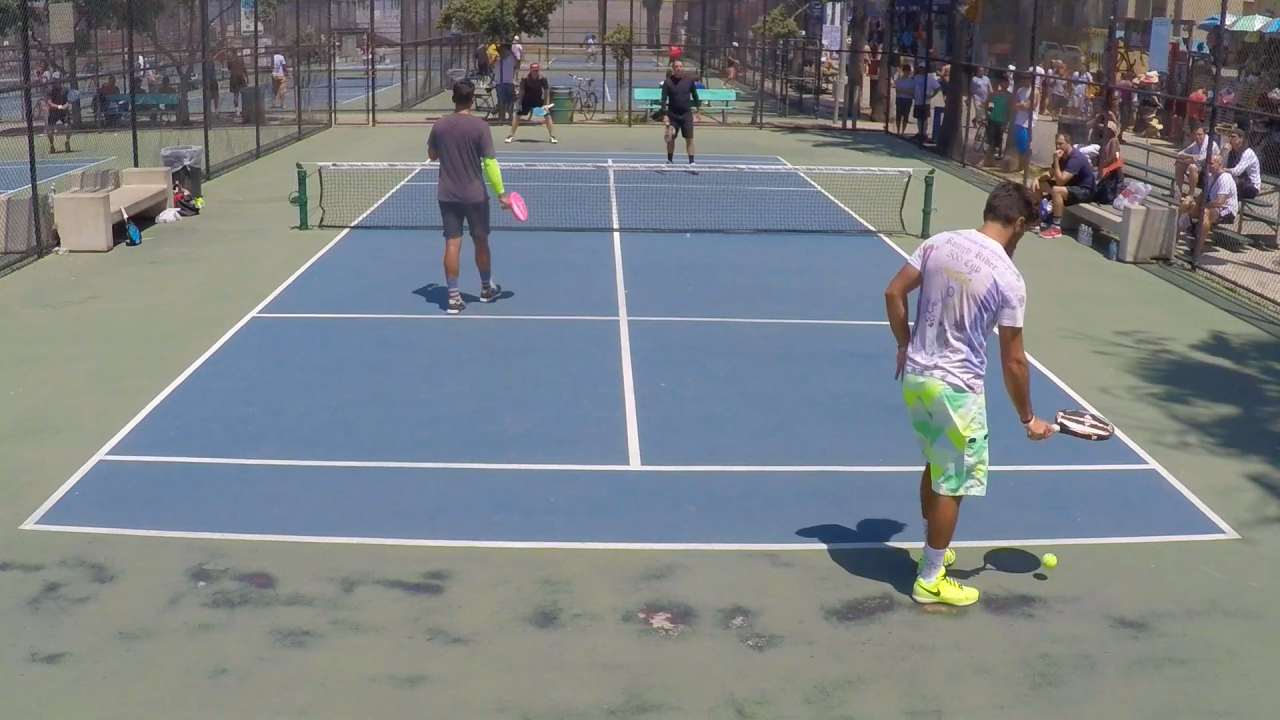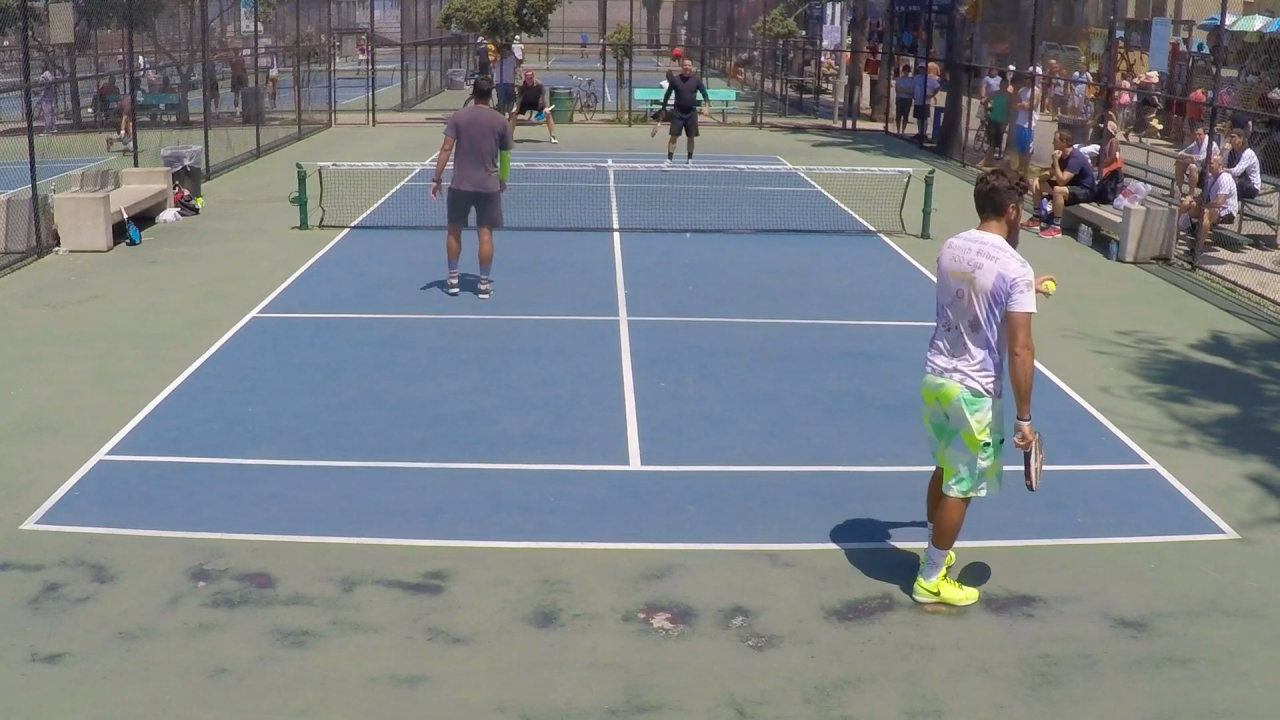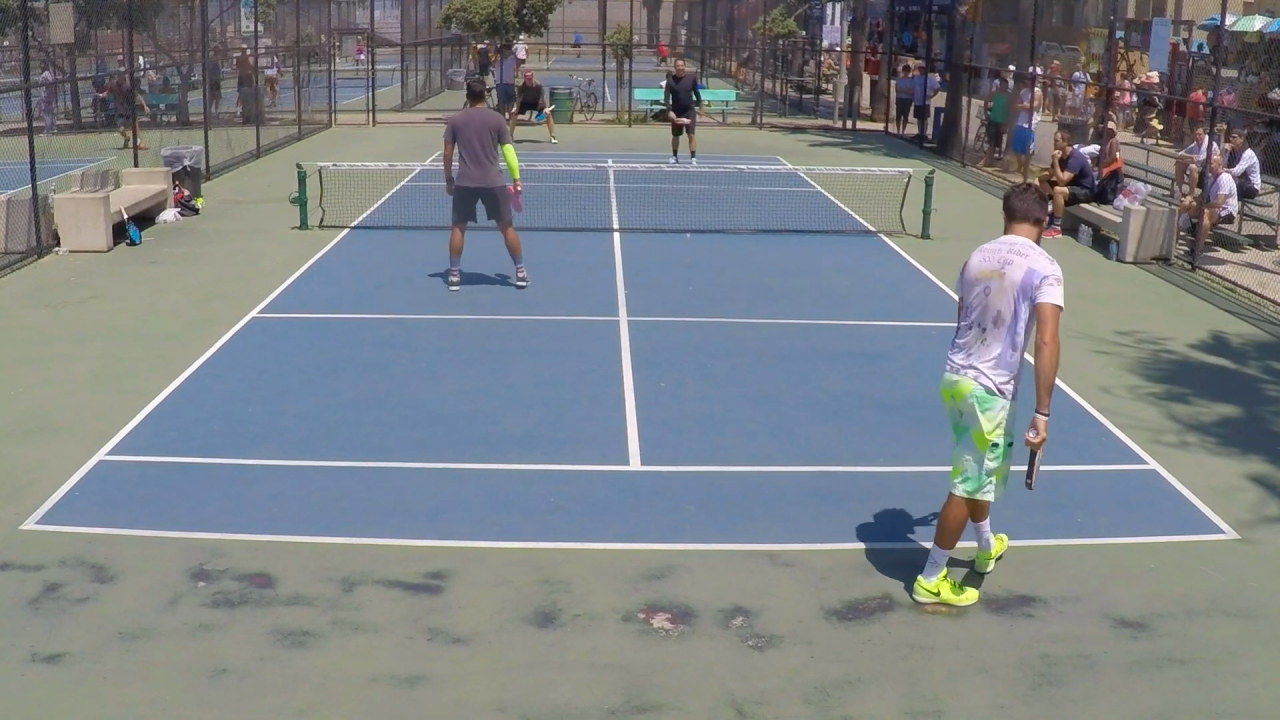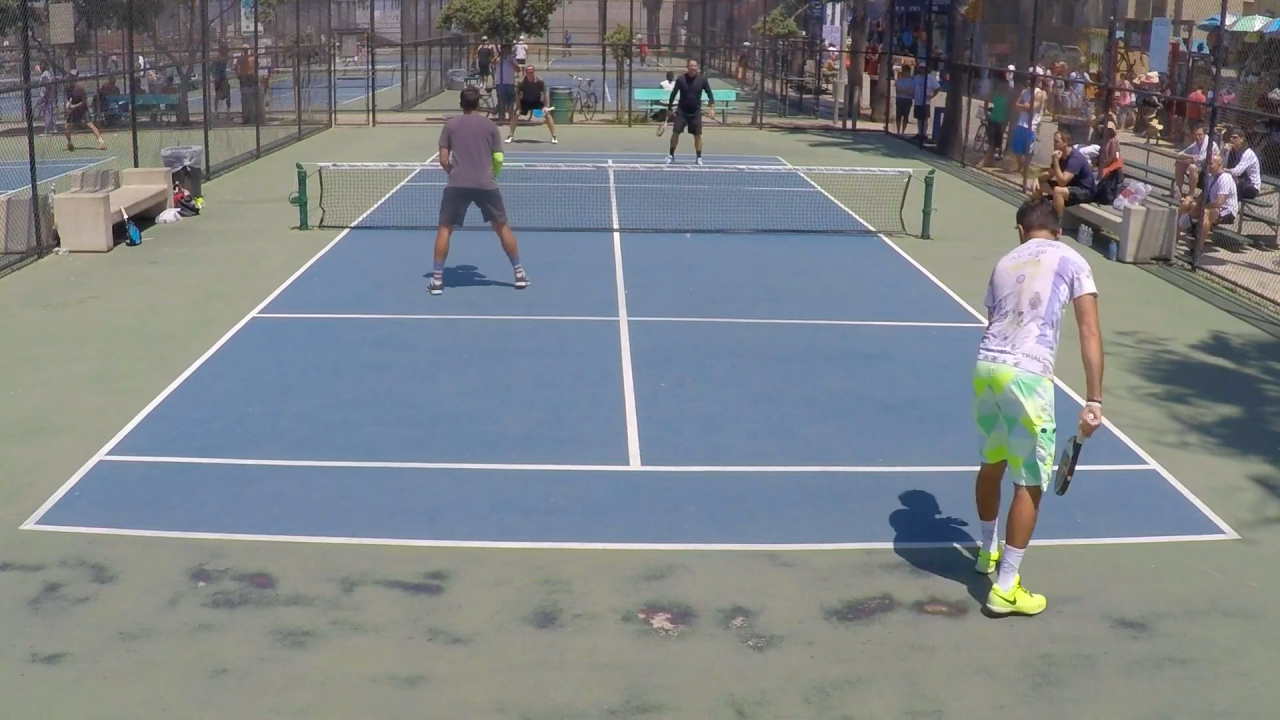
dt=0.7s
person 1, frame 1
left shoulder: (938, 243)
right shoulder: (1008, 278)
left elbow: (894, 292)
right elbow: (1013, 361)
left wrist: (905, 346)
right wrist: (1028, 419)
left hip: (915, 376)
right hip: (956, 388)
left knee: (934, 468)
right knee: (951, 486)
left ankle: (933, 553)
right ankle: (930, 580)
person 1, frame 2
left shoulder: (950, 249)
right shoulder: (1015, 268)
right elbow: (1020, 349)
right wrist: (1024, 416)
left hip: (934, 378)
right hip: (974, 391)
left knee: (945, 471)
right knee: (960, 487)
left ankle: (936, 552)
right ankle: (931, 580)
person 1, frame 3
left shoulder: (977, 257)
right shoulder: (1043, 268)
right elbow: (1046, 342)
right wrist: (1042, 414)
left hip: (954, 375)
right hip: (989, 389)
left knee: (975, 473)
right knee: (966, 487)
left ankle: (988, 546)
right ankle: (930, 580)
person 1, frame 4
left shoulder: (1005, 263)
right shoulder: (1071, 260)
right elbow: (1089, 333)
right wrist: (1093, 399)
left hip: (986, 366)
right hip: (1028, 375)
left knee: (991, 464)
right knee: (1029, 484)
left ankle: (989, 550)
right ankle: (1005, 587)
person 2, frame 1
left shoulder: (440, 125)
right shoulder: (480, 126)
left elbow: (432, 156)
right elbow: (489, 163)
right wrist: (501, 193)
left hip: (447, 195)
right hip: (475, 195)
left knee: (452, 244)
right knee: (481, 242)
left ankle: (453, 297)
right ankle: (487, 288)
person 2, frame 2
left shoulder: (458, 117)
right shoulder: (501, 121)
left elbow: (446, 149)
right elbow: (505, 156)
left wrist: (436, 179)
right wrist: (502, 179)
left hip: (460, 185)
right hip: (489, 186)
left knee: (454, 231)
right knee: (485, 234)
left ankle: (453, 279)
right ankle: (484, 284)
person 2, frame 3
left shoulder: (455, 120)
right shoulder: (496, 119)
left elbow: (447, 153)
right elbow: (508, 151)
left wrist: (448, 179)
right wrist: (516, 179)
left hip: (464, 182)
right hip: (493, 182)
left knee: (458, 228)
right knee: (506, 226)
left ankle: (454, 276)
right ankle: (520, 273)
person 2, frame 4
left shoulder: (450, 125)
right shoulder: (490, 126)
left elbow: (443, 159)
right elbow: (498, 159)
left hip: (457, 184)
right hip: (486, 184)
left knee: (445, 229)
right knee: (502, 227)
left ankle: (437, 279)
right ankle: (519, 274)
